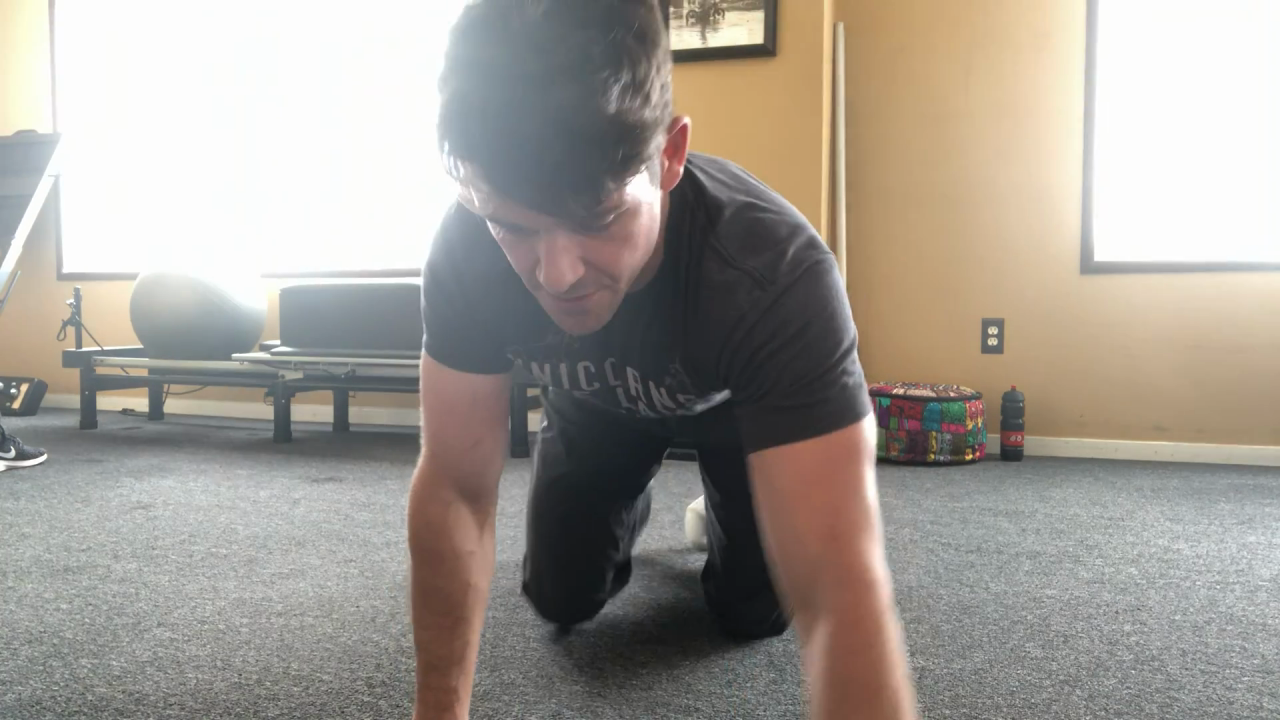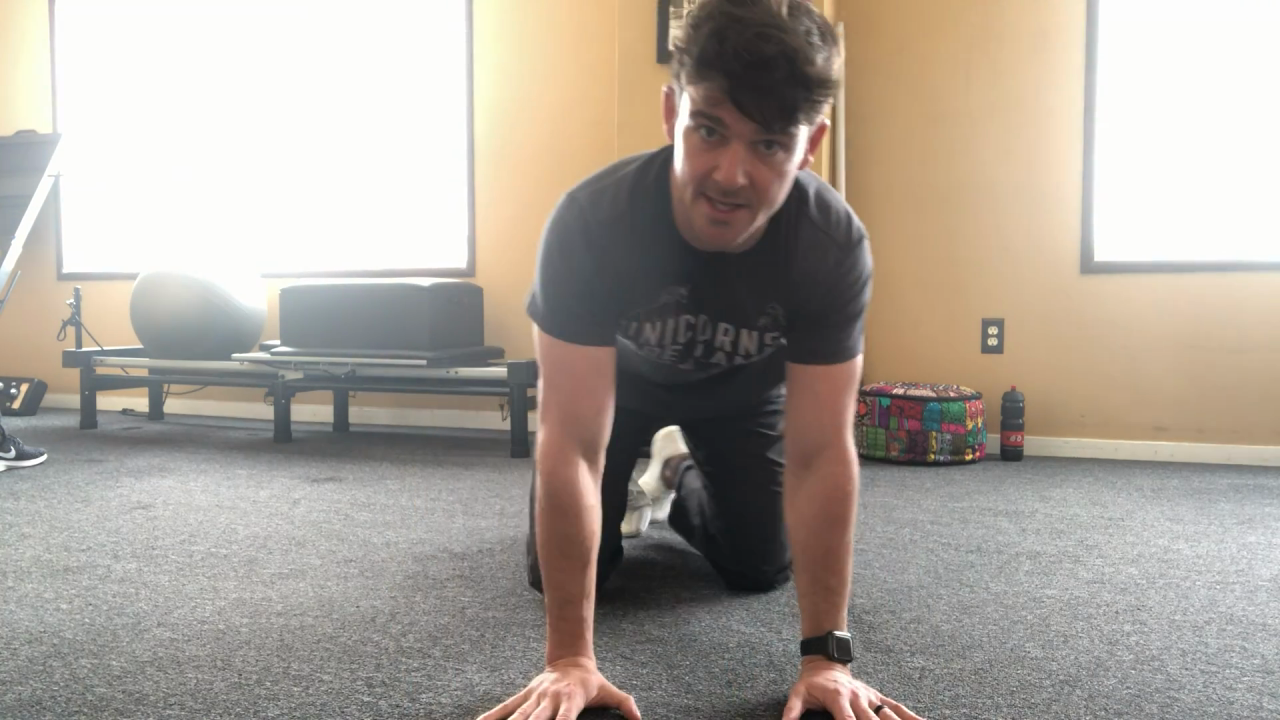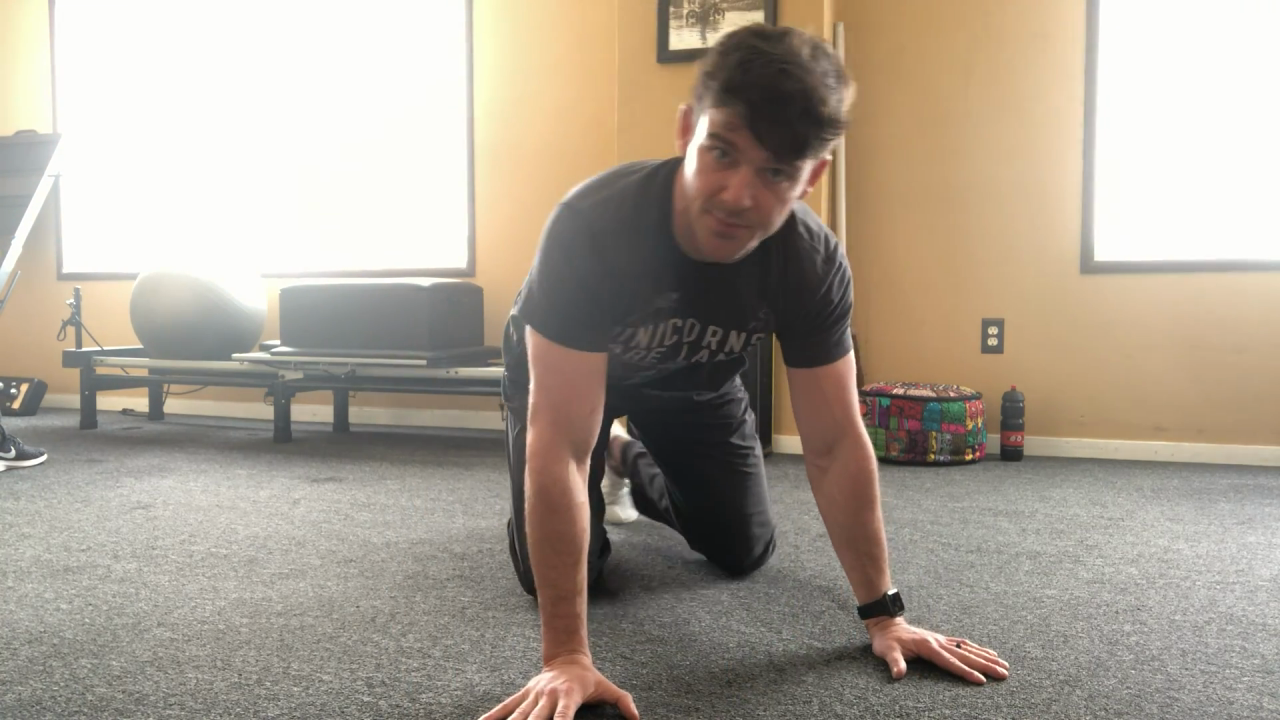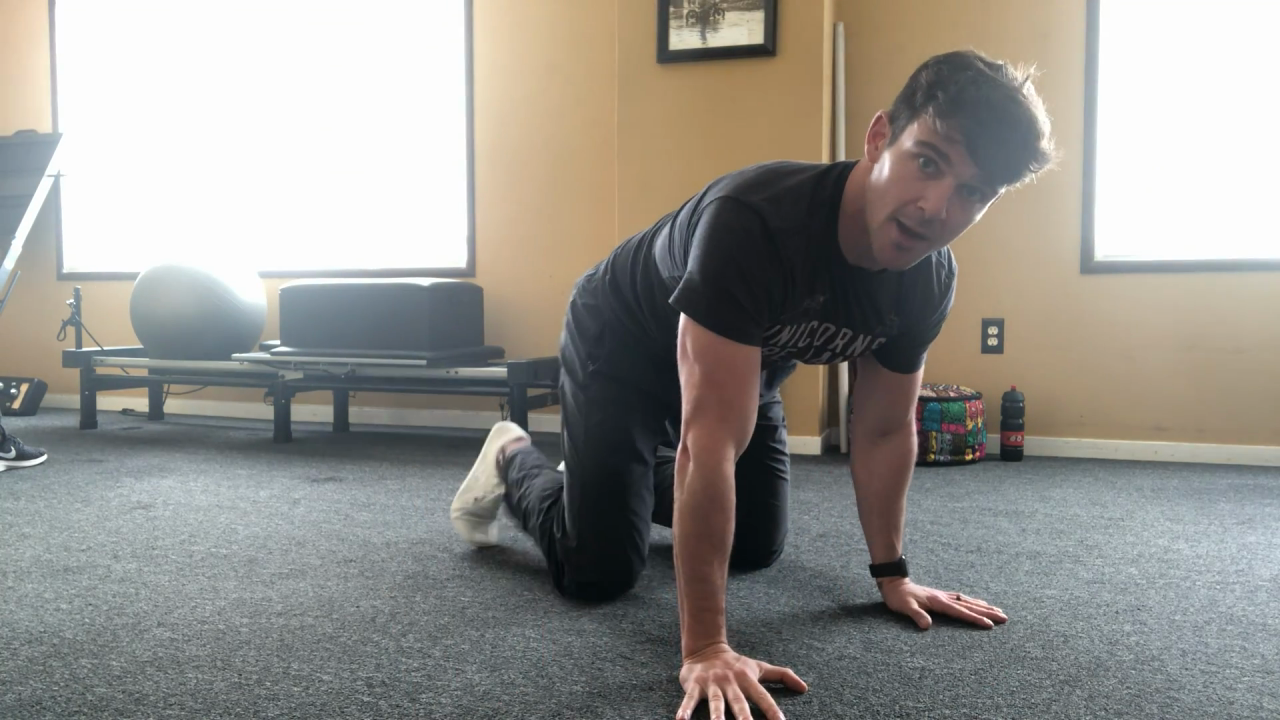
dt=1s
person 1, frame 1
left shoulder: (776, 271)
right shoulder: (467, 250)
left elbow: (838, 594)
right elbow: (455, 487)
left hip: (738, 403)
right hip: (594, 404)
left knee: (752, 613)
right knee: (561, 599)
left ankle: (728, 511)
right ankle: (624, 505)
person 1, frame 2
left shoulder: (834, 244)
right shoulder: (593, 220)
left elbow: (820, 453)
right elbow: (571, 446)
left wrist: (825, 654)
right wrist: (568, 661)
left hip: (740, 385)
right hip: (615, 376)
left knee: (760, 569)
right knee: (560, 573)
left ankle: (679, 476)
right ankle: (632, 485)
person 1, frame 3
left shoulder: (812, 262)
right shoulder: (591, 225)
left elbow: (835, 444)
right elbow: (560, 445)
left wrist: (882, 613)
right wrist: (566, 656)
left hip: (693, 376)
right hip: (562, 367)
left knee: (744, 550)
right knee: (553, 571)
left ankle: (631, 464)
person 1, frame 4
left shoulder: (929, 280)
right shoulder: (755, 222)
left elbow: (884, 432)
right elbow: (711, 444)
left wrist: (891, 573)
right wrist: (705, 649)
left hip: (745, 367)
right hip: (621, 346)
left knee: (757, 550)
right knee: (600, 572)
left ankle: (645, 476)
right ankle: (515, 462)
